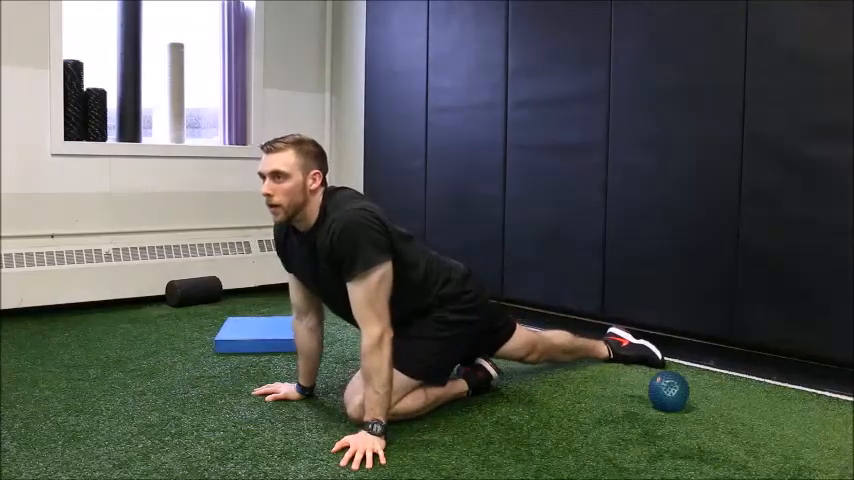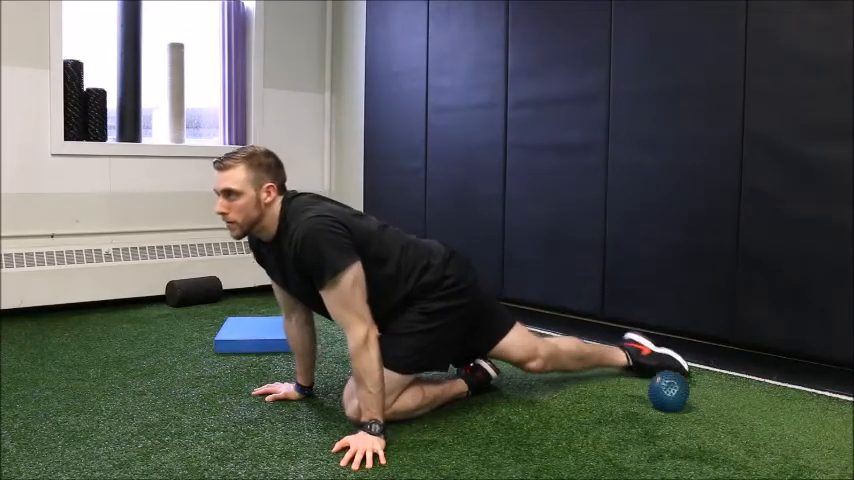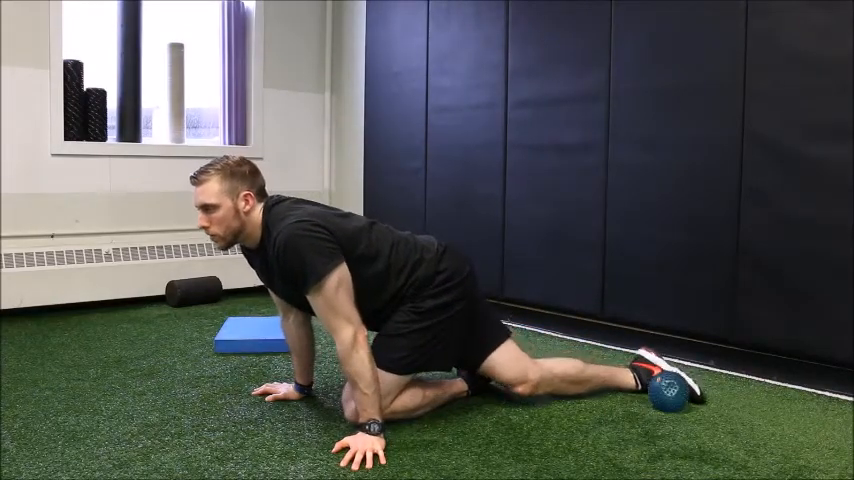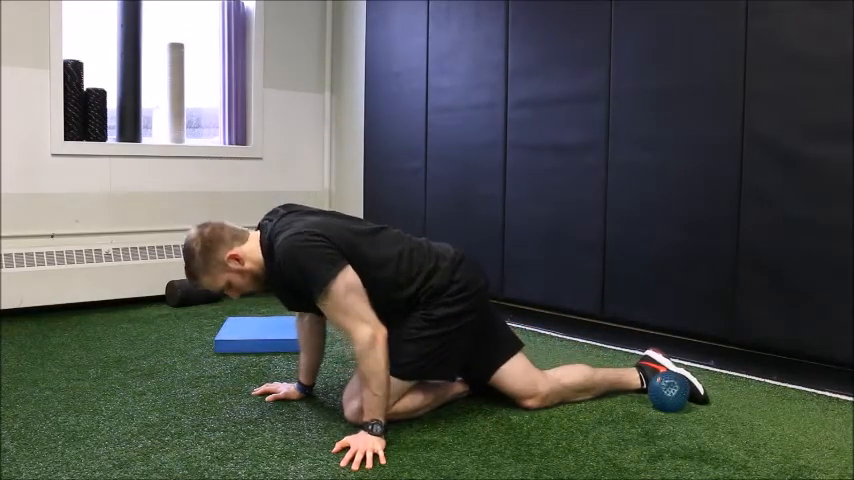
dt=1s
person 1, frame 1
left shoulder: (353, 225)
right shoulder: (287, 233)
left elbow: (376, 332)
right elbow: (306, 316)
left wrist: (374, 429)
right wrist: (303, 386)
left hip: (449, 306)
right hip: (416, 309)
left knee: (359, 405)
right knee: (534, 349)
left ankle: (469, 380)
right ankle: (609, 347)
person 1, frame 2
left shoulder: (314, 232)
right shoulder: (263, 239)
left elbow: (361, 332)
right elbow: (296, 314)
left wrist: (372, 428)
right wrist: (302, 385)
left hip: (437, 290)
right hip: (439, 285)
left knee: (358, 406)
right knee: (536, 356)
left ankle: (468, 381)
right ankle: (629, 355)
person 1, frame 3
left shoulder: (297, 238)
right shoulder: (256, 242)
left elbow: (350, 334)
right elbow: (292, 314)
left wrist: (370, 427)
right wrist: (300, 384)
left hip: (435, 286)
right hip: (438, 283)
left knee: (358, 408)
right knee: (526, 379)
left ankle: (465, 384)
right ankle: (636, 375)
person 1, frame 4
left shoulder: (298, 249)
right shoulder: (275, 235)
left elbow: (369, 333)
right elbow: (309, 312)
left wrist: (373, 429)
right wrist: (303, 384)
left hip: (446, 295)
right hip: (454, 288)
left knee: (358, 406)
right knee: (535, 391)
left ankle: (465, 383)
right ankle: (643, 374)
